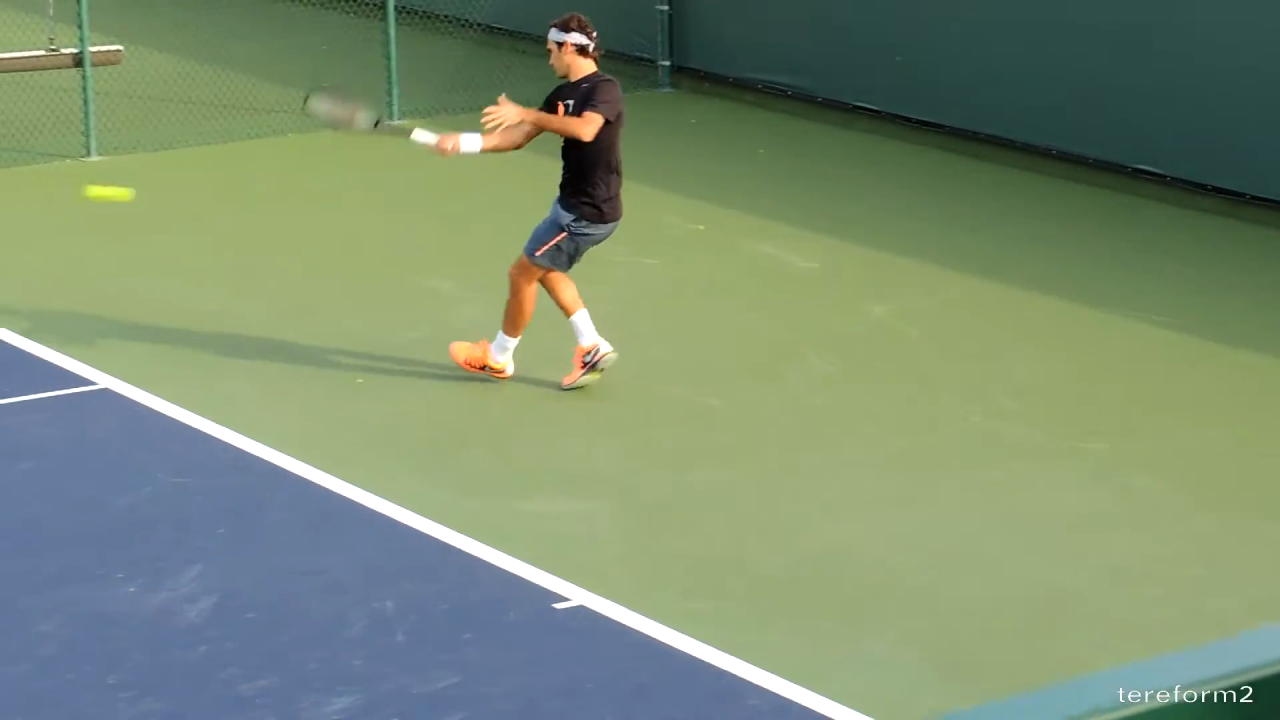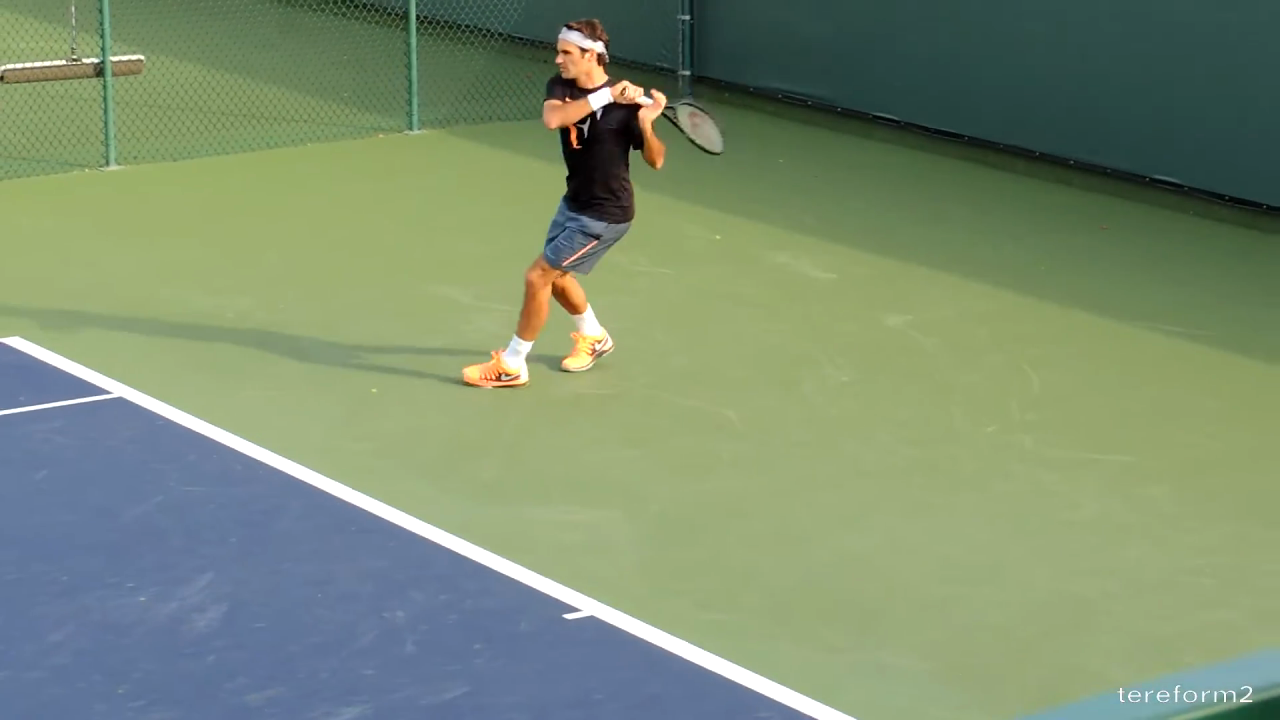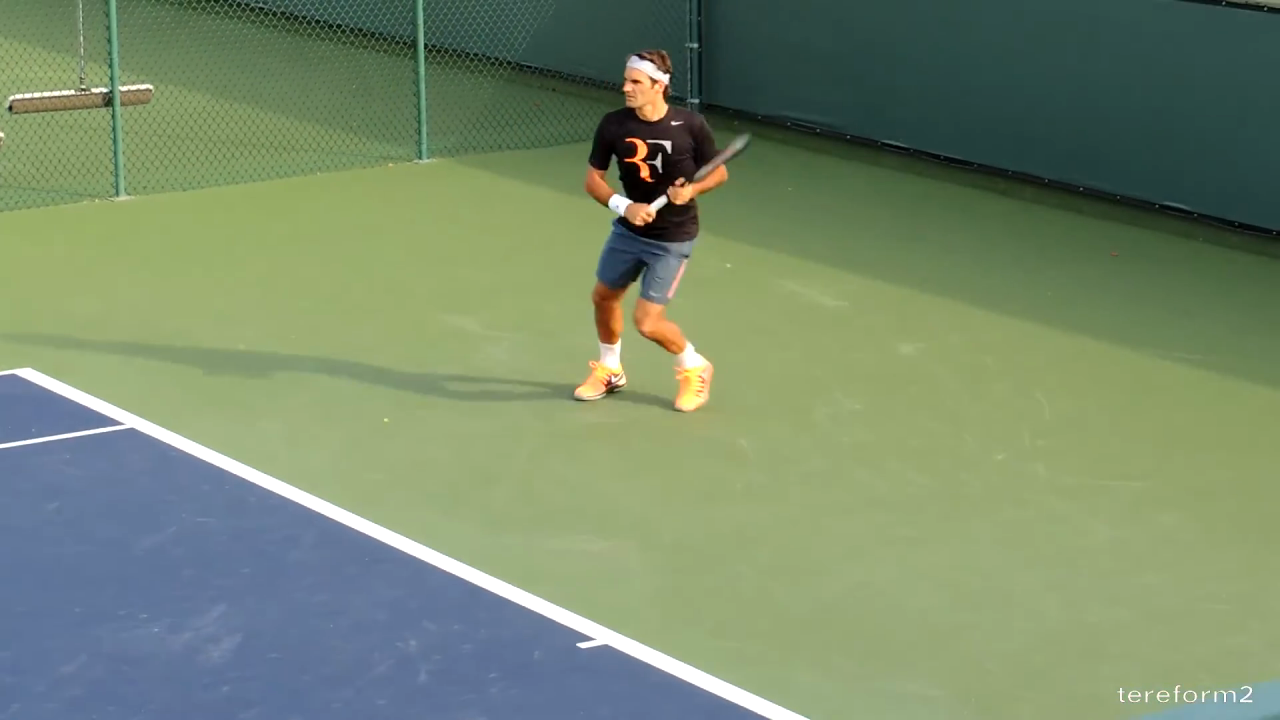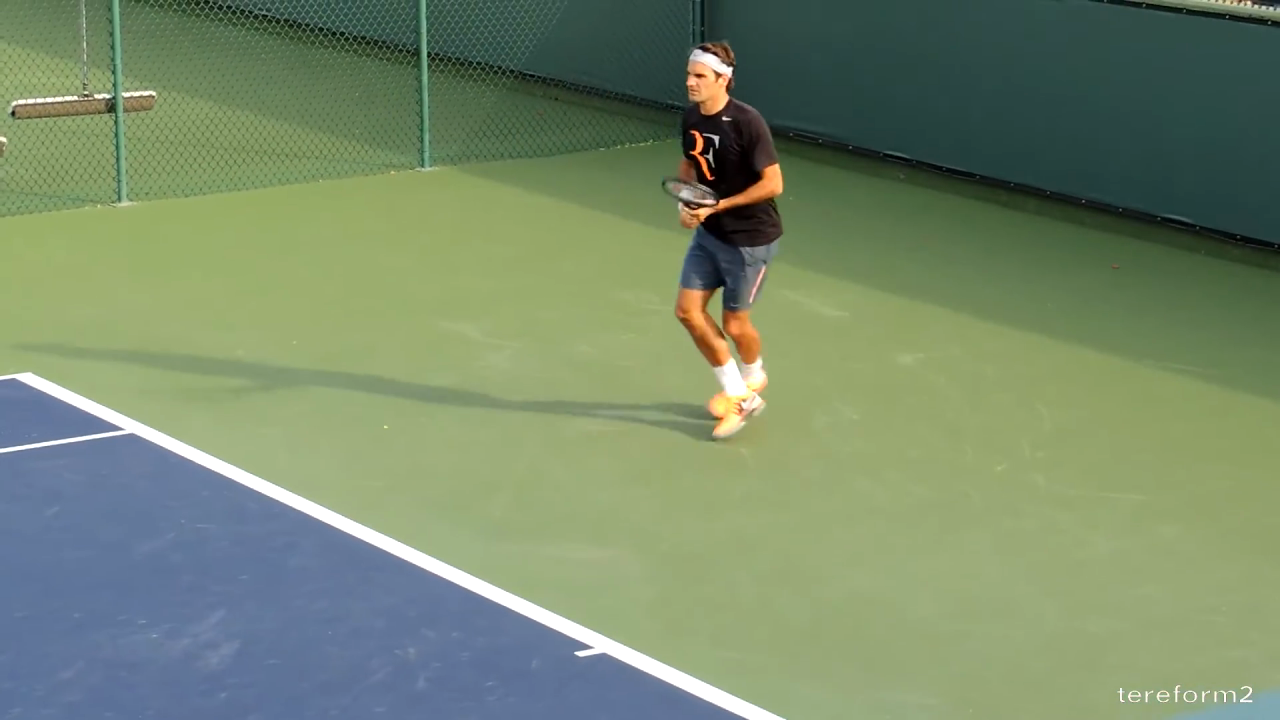
dt=0.3s
person 1, frame 1
left shoulder: (606, 88)
right shoulder: (563, 92)
left elbow: (584, 131)
right elbow: (519, 137)
left wrist: (528, 114)
right wrist: (468, 142)
left hip: (589, 214)
right hip: (572, 203)
left knee: (525, 274)
right knee: (548, 272)
left ankle: (497, 357)
right ankle: (592, 349)
person 1, frame 2
left shoulder: (629, 102)
right shoulder: (559, 85)
left elbow: (656, 161)
right elbow: (551, 120)
left wrist: (647, 122)
right wrist: (606, 94)
left hip: (604, 215)
right hip: (575, 202)
left knee: (537, 278)
right knee: (553, 275)
left ankle: (511, 365)
right ankle: (594, 337)
person 1, frame 3
left shoulder: (691, 124)
right shoulder: (613, 124)
left elbow: (720, 172)
right elbow: (592, 179)
left wrist: (692, 191)
right wrist: (620, 205)
left hip: (674, 239)
right hip: (629, 231)
left knee: (649, 324)
right knee: (602, 299)
left ankle: (696, 368)
right ankle: (609, 370)
person 1, frame 4
left shoulder: (747, 121)
right shoulder: (691, 117)
left elbow: (773, 184)
left wrist: (718, 205)
right wrist: (688, 203)
left hip: (751, 238)
right hip: (710, 232)
left knee: (735, 323)
right knee: (688, 310)
left ankle: (752, 379)
right ankle: (738, 396)
